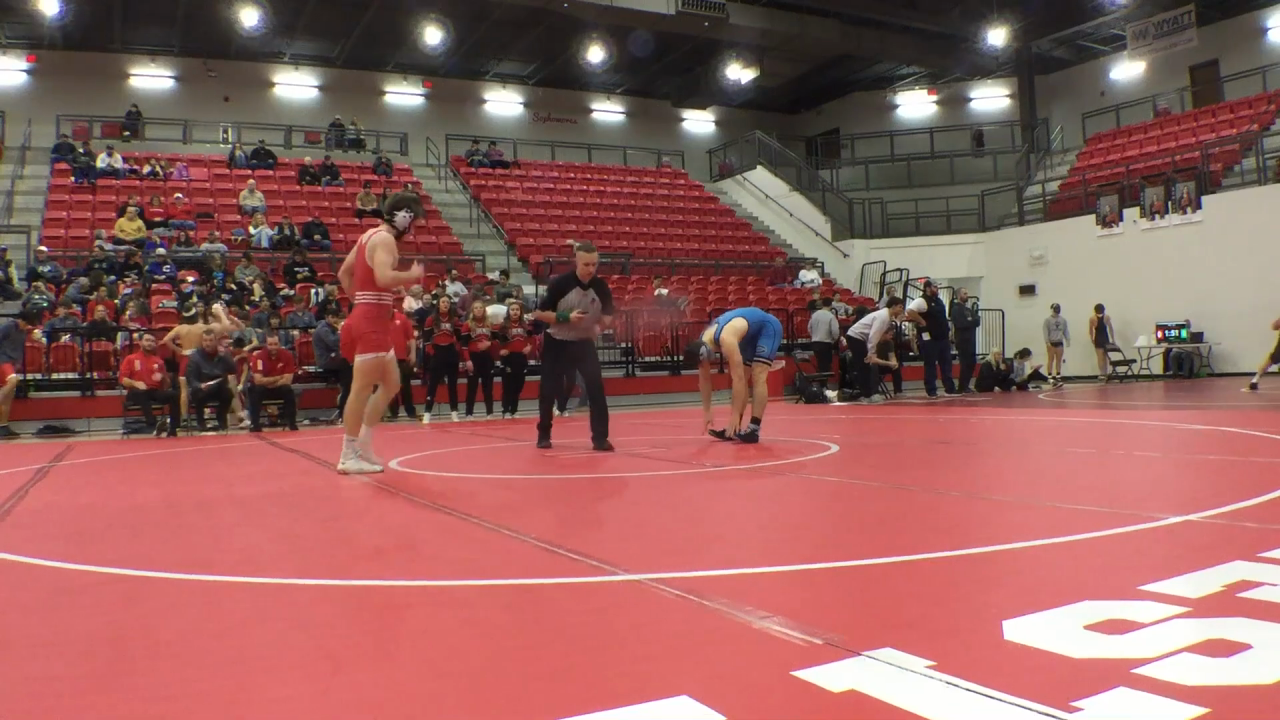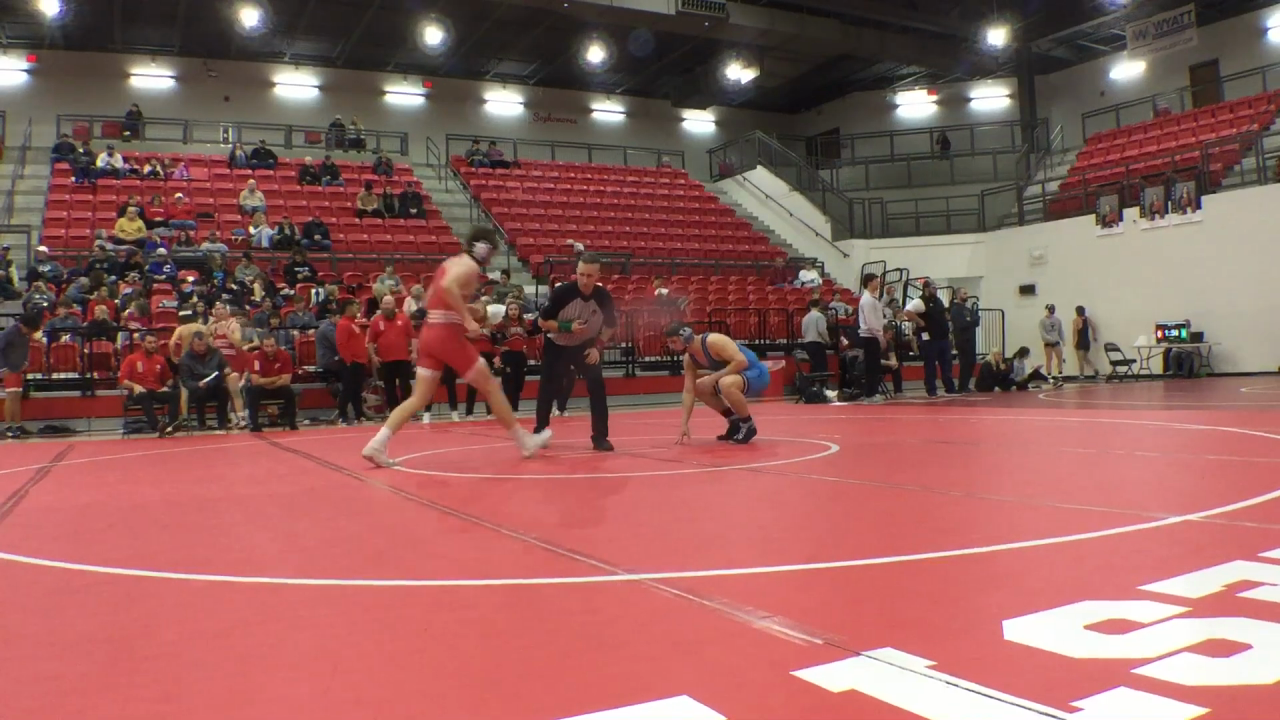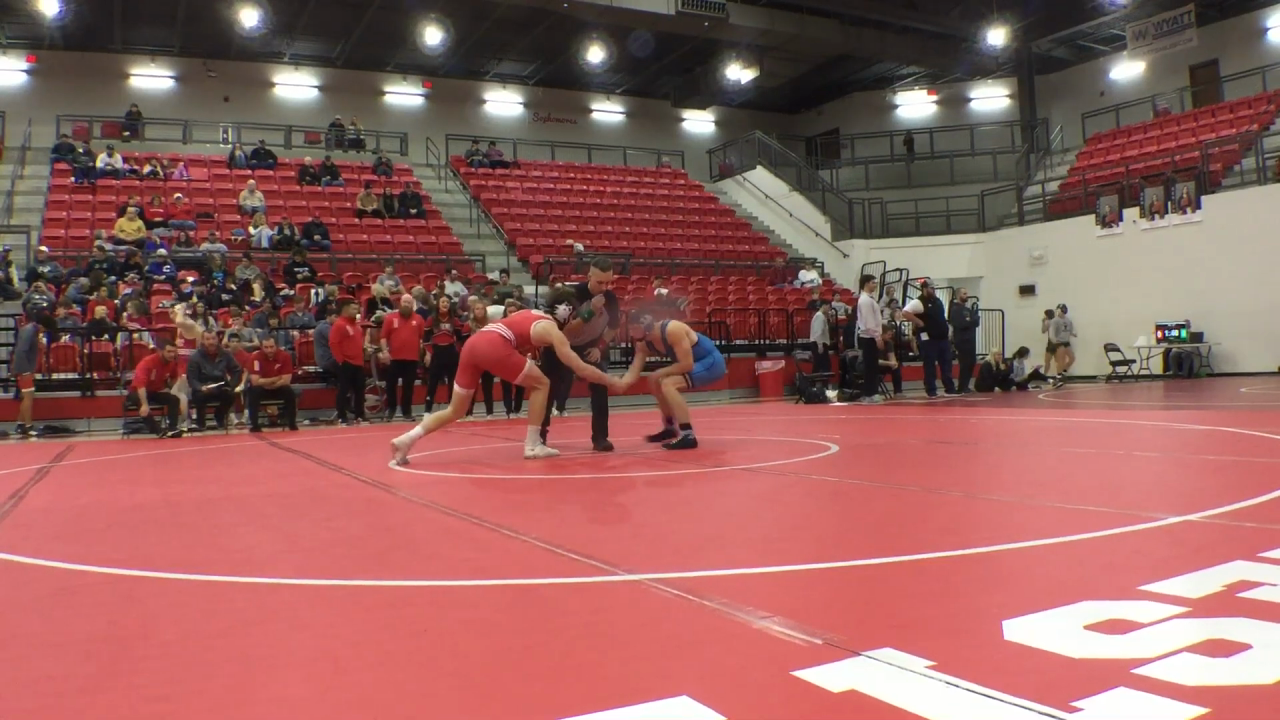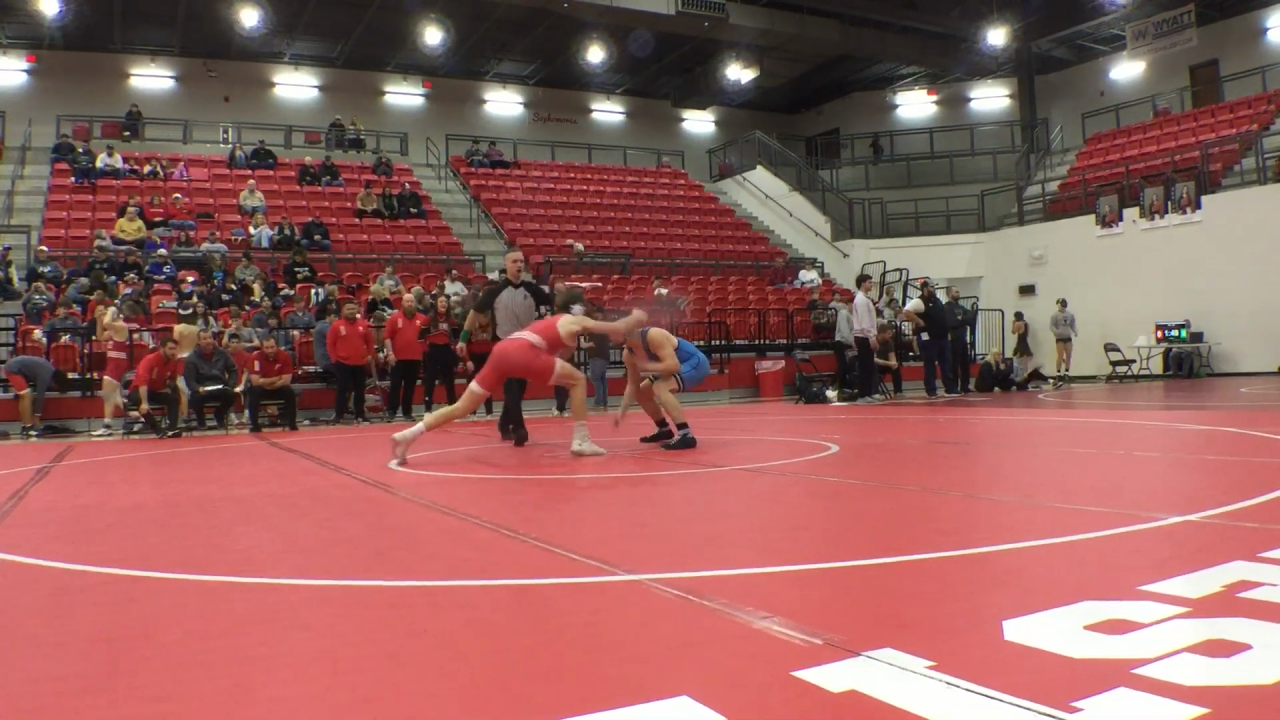
dt=1s
person 1, frame 1
left shoulder: (370, 235)
right shoulder: (385, 239)
left elbow: (344, 273)
right elbow: (383, 279)
right wrist: (413, 274)
left hip: (367, 317)
right hip: (372, 320)
left knee: (390, 384)
right knee: (362, 389)
left ankle: (359, 447)
right ankle: (349, 457)
person 1, frame 2
left shoulder: (451, 263)
right shoulder: (470, 267)
left elbow: (431, 299)
right elbow: (447, 286)
right wrist: (466, 318)
left hip: (430, 334)
right hip: (448, 336)
left knee: (419, 398)
right knee: (492, 387)
left ankle: (377, 444)
right ankle: (525, 442)
person 1, frame 3
left shoulder: (530, 314)
right shoulder: (553, 331)
right elbow: (581, 369)
right wrist: (610, 381)
left hip: (473, 344)
right hip: (492, 347)
left knee: (455, 411)
right knee: (540, 384)
left ankle: (406, 439)
right ankle: (533, 445)
person 1, frame 4
left shoulder: (549, 321)
right shoulder: (575, 321)
right elbow: (615, 329)
right wrist: (635, 319)
left hip: (502, 349)
right hip: (522, 354)
left knee: (461, 408)
right knee: (578, 380)
left ankle: (406, 437)
right ankle: (581, 441)
person 2, frame 1
left shoulder: (600, 286)
right shoulder: (559, 283)
left elbow: (609, 314)
right elbow: (540, 313)
left wrist: (600, 325)
right wrist: (567, 317)
left hip: (584, 343)
right hip: (557, 343)
left knee: (596, 387)
right knee: (549, 389)
left ankle: (600, 437)
right ankle: (544, 433)
person 2, frame 2
left shoulder: (603, 297)
right shoulder: (562, 292)
left elbow: (611, 326)
right elbow: (542, 321)
left wrist: (597, 346)
right wrist: (568, 327)
left hip: (586, 346)
right hip: (557, 346)
left knee: (597, 387)
right knee: (548, 389)
left ankle: (600, 437)
right ankle: (540, 433)
person 2, frame 3
left shoulder: (611, 299)
right shoulder: (573, 294)
left elbow: (613, 326)
right elbow: (564, 327)
left wrist: (600, 347)
right wrist: (590, 312)
left hip: (589, 347)
left knee: (600, 386)
right knee: (549, 389)
left ankle: (600, 438)
right ankle: (539, 435)
person 2, frame 4
left shoulder: (532, 289)
right shoulder: (495, 290)
left elbow: (555, 303)
right elbow: (475, 312)
right wrist: (464, 338)
left knee: (517, 389)
right knee: (512, 388)
left ankle: (506, 425)
right ankle: (518, 430)
